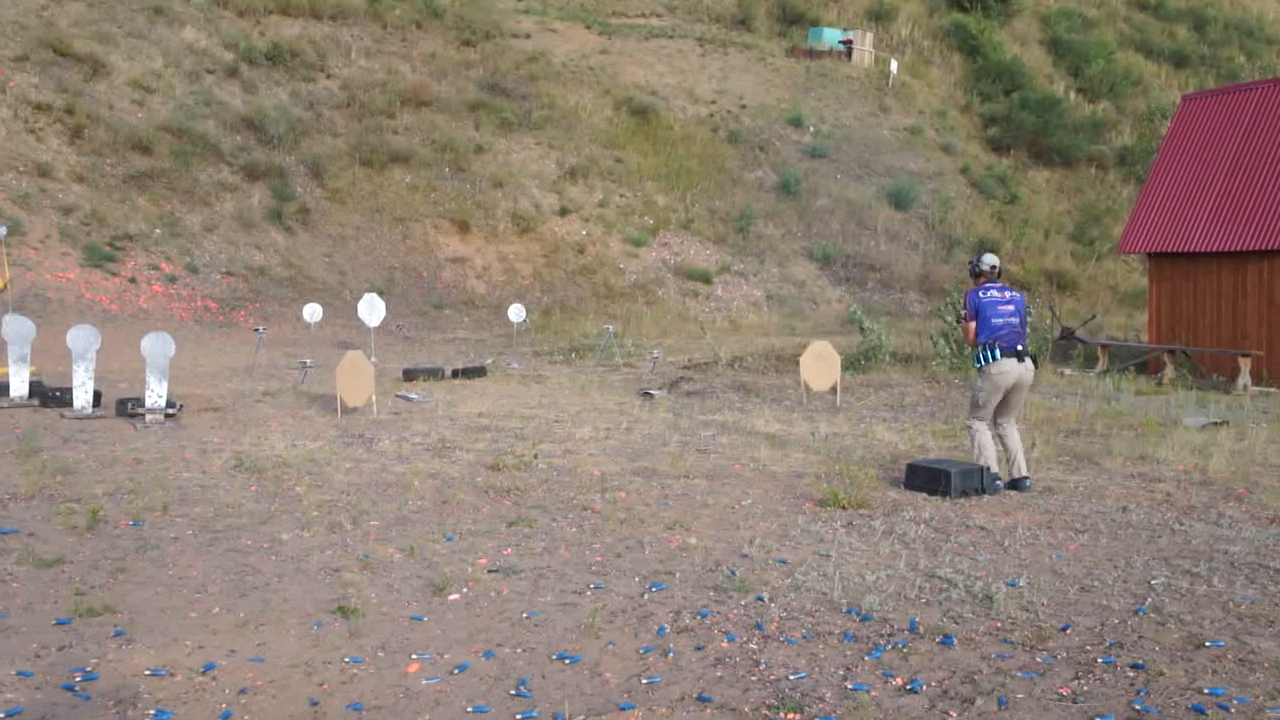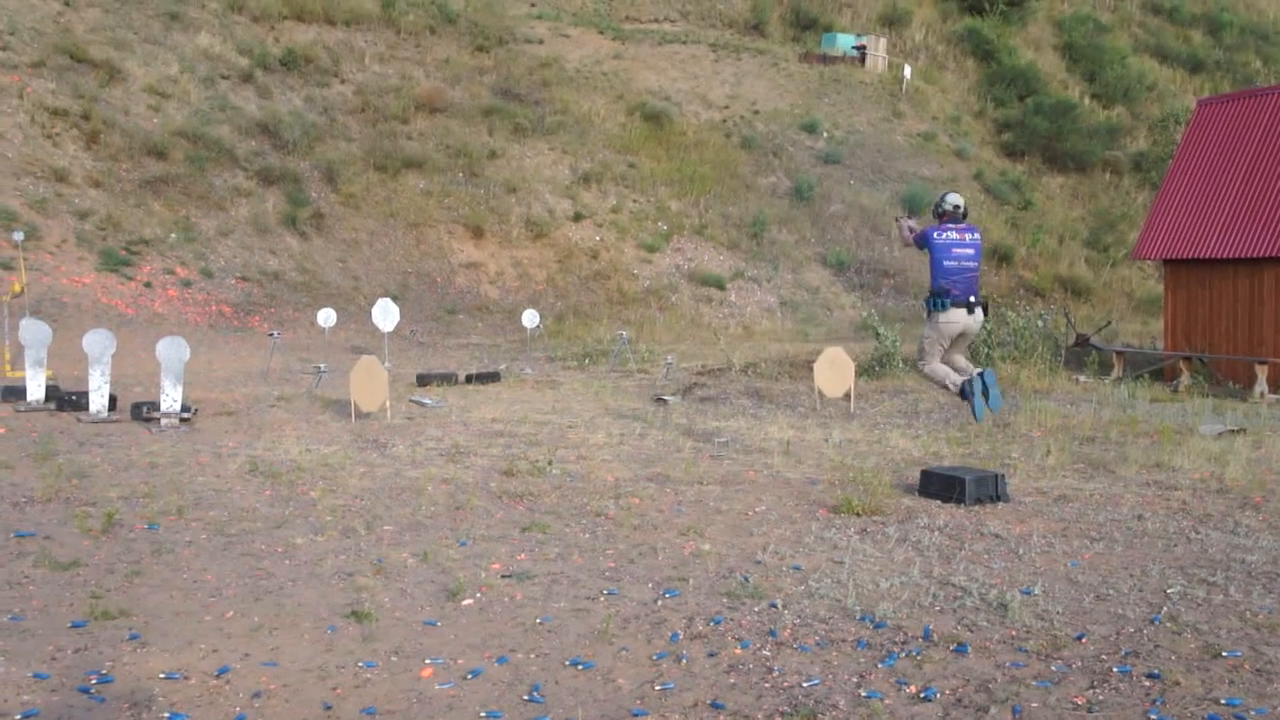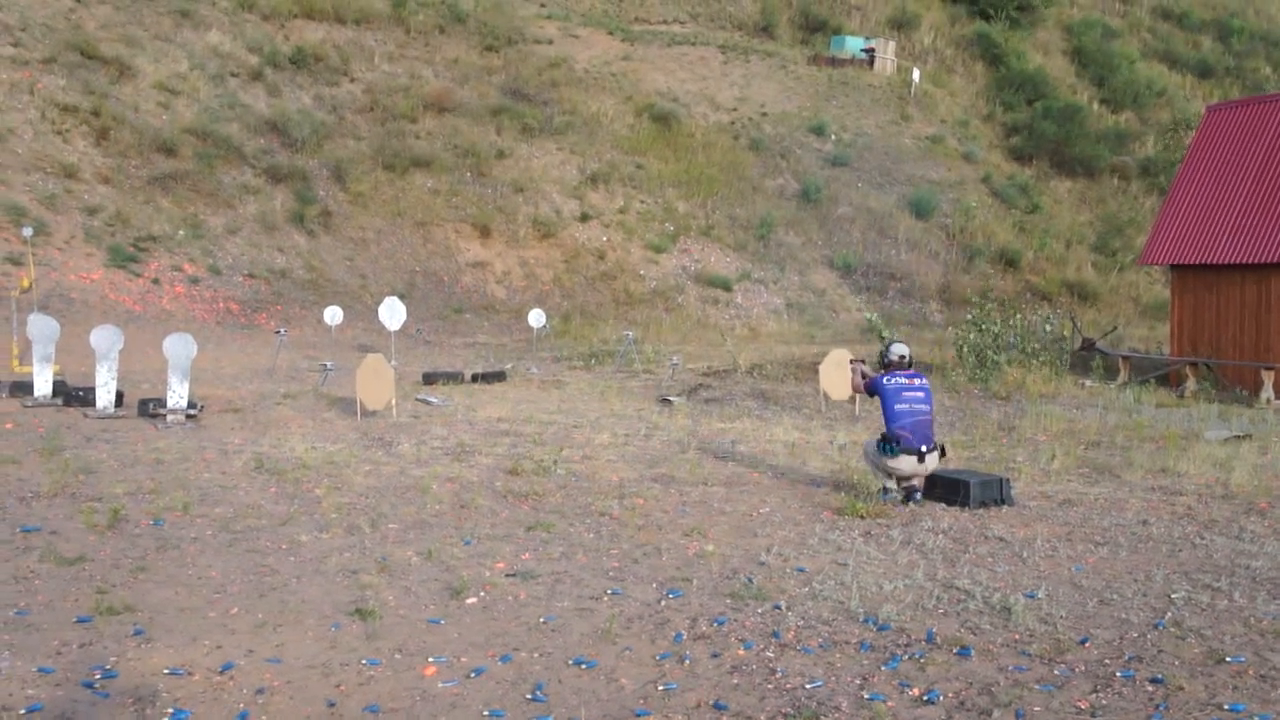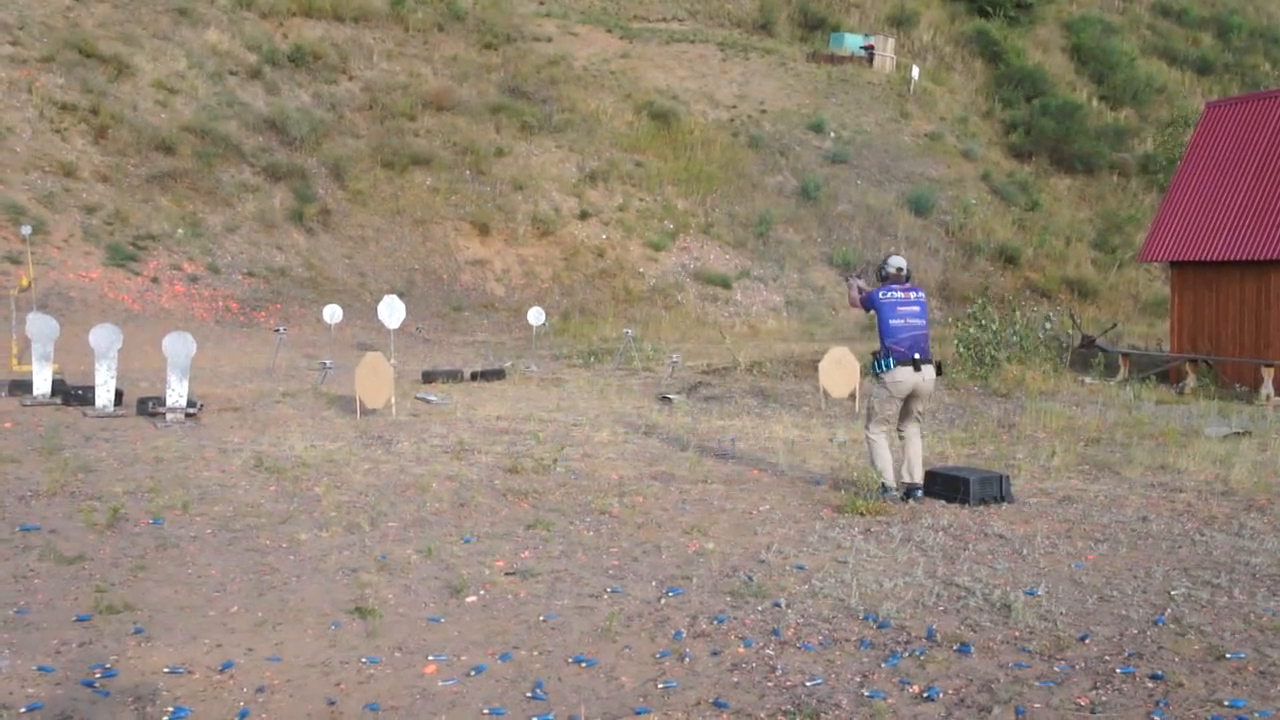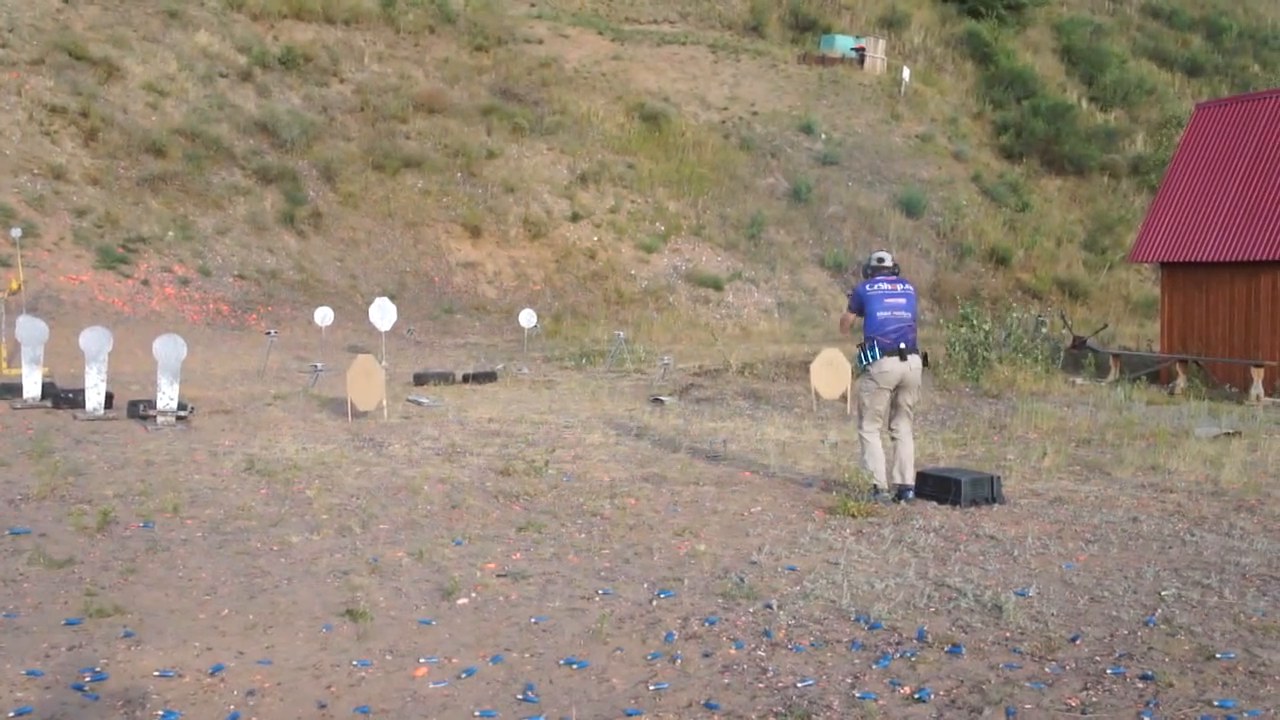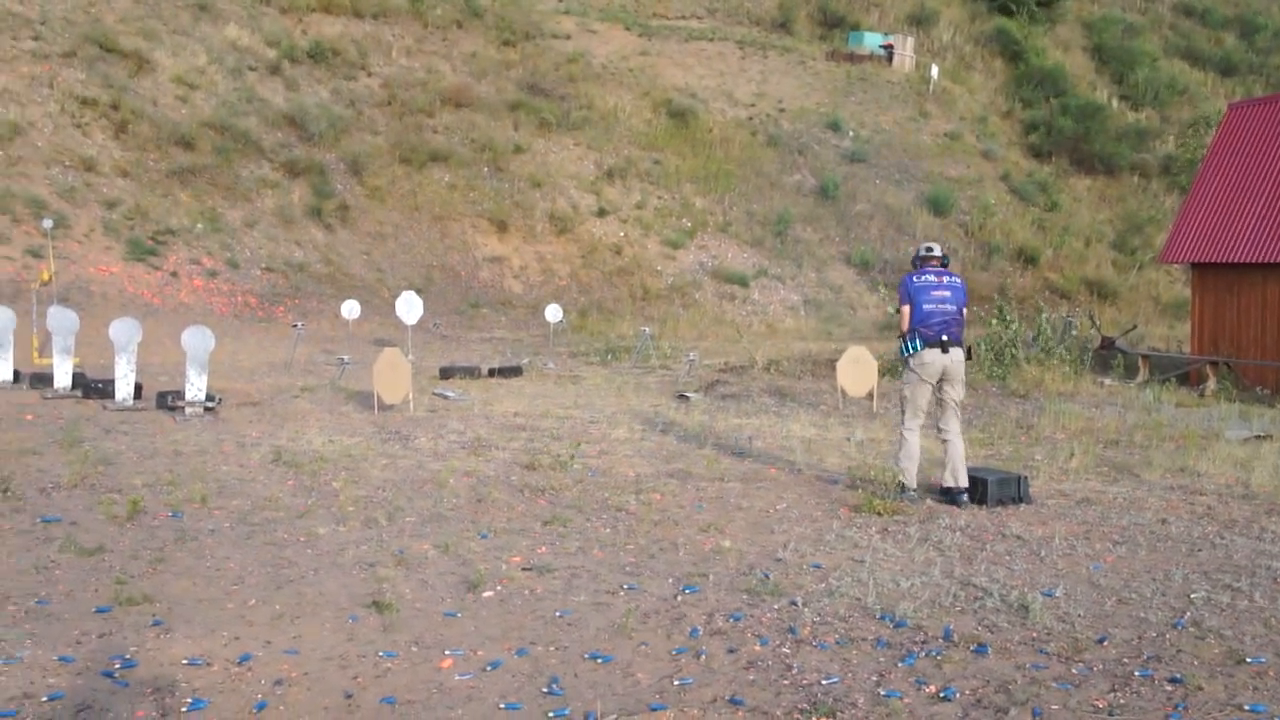
dt=0.7s
person 1, frame 1
left shoulder: (974, 295)
right shoulder: (1017, 295)
left elbow: (970, 339)
left wrist: (966, 323)
left hip: (996, 367)
right hip: (1025, 366)
left knee: (978, 423)
right knee: (1006, 423)
left ankle: (991, 476)
right ankle: (1020, 476)
person 1, frame 2
left shoulder: (933, 233)
right shoulder: (975, 234)
left elbow: (907, 241)
left wrist: (903, 225)
right wrist: (915, 225)
left hip: (946, 313)
right hip: (975, 313)
left knee: (929, 364)
right knee: (952, 355)
left ankle: (966, 386)
right ankle: (979, 377)
person 1, frame 3
left shoulder: (883, 381)
right shoulder: (923, 380)
left elbow: (857, 387)
left wrist: (857, 371)
right wrist: (868, 372)
left hip: (902, 461)
right hip: (931, 461)
left knee: (871, 449)
left ankle: (890, 489)
right ankle: (912, 487)
person 1, frame 4
left shoulder: (879, 295)
right shoulder: (920, 294)
left elbow: (855, 302)
left wrist: (853, 287)
left hip: (895, 373)
right hip: (925, 372)
left knee: (876, 431)
right knee: (911, 429)
left ankle: (889, 486)
right ankle: (914, 485)
person 1, frame 5
left shoulder: (864, 290)
right shoulder: (909, 288)
left elbow: (844, 328)
left wrist: (854, 312)
left hip: (881, 364)
right hip: (912, 362)
left knee: (870, 429)
right knee: (902, 427)
left ankle: (881, 488)
right ankle: (905, 486)
person 1, frame 6
left shoulder: (909, 281)
right shoulder: (958, 283)
left elbow: (904, 326)
right elbow: (962, 321)
left hip: (923, 355)
right hip: (954, 355)
left knee: (911, 425)
right knee: (951, 426)
left ankle: (908, 487)
right ankle: (958, 488)
